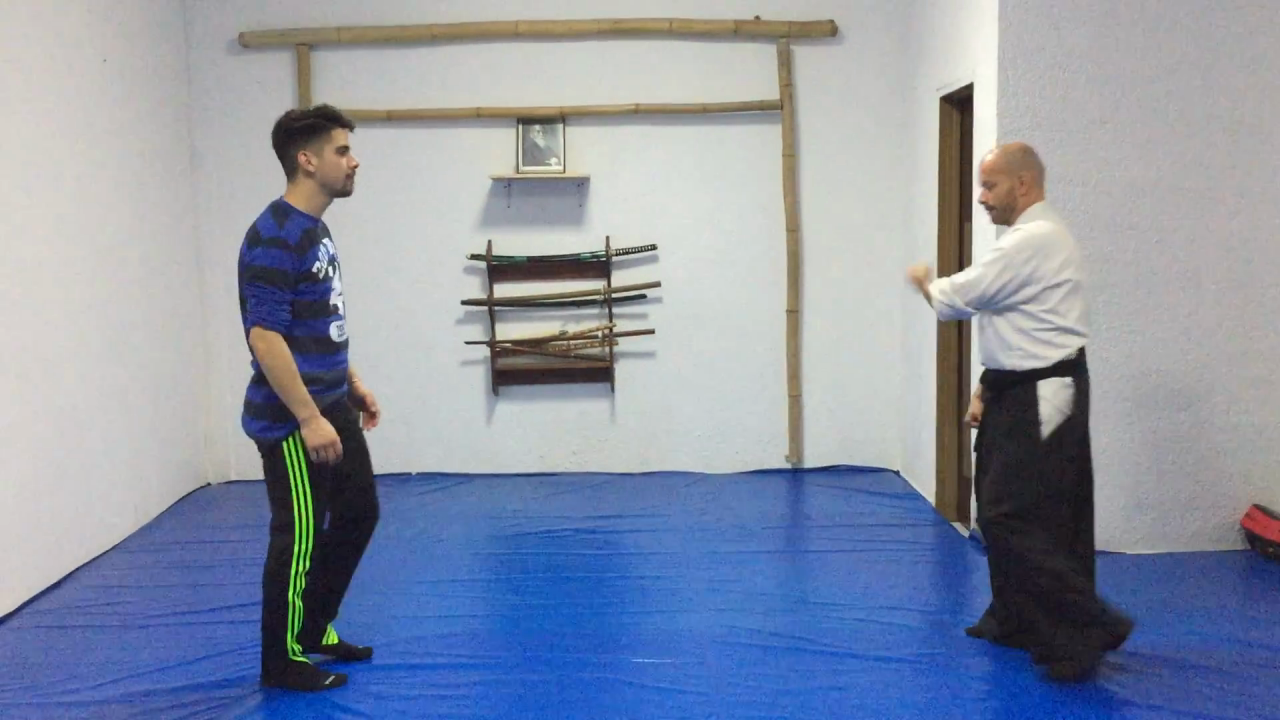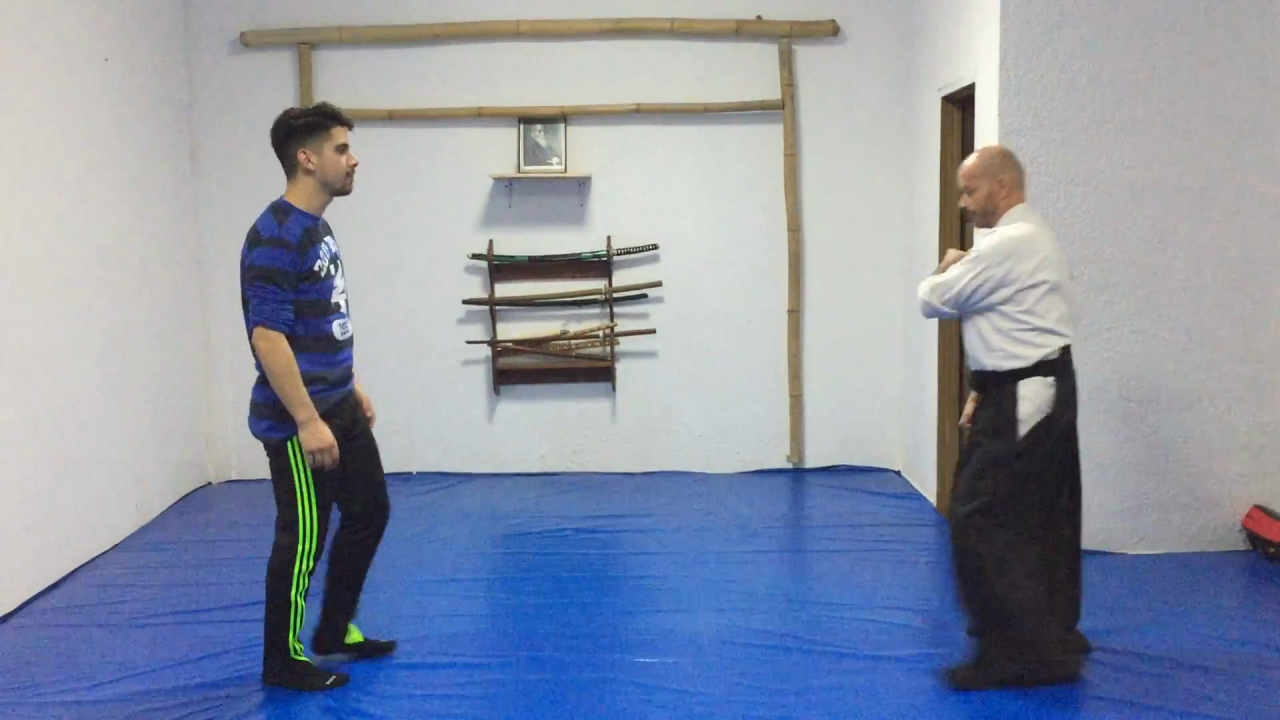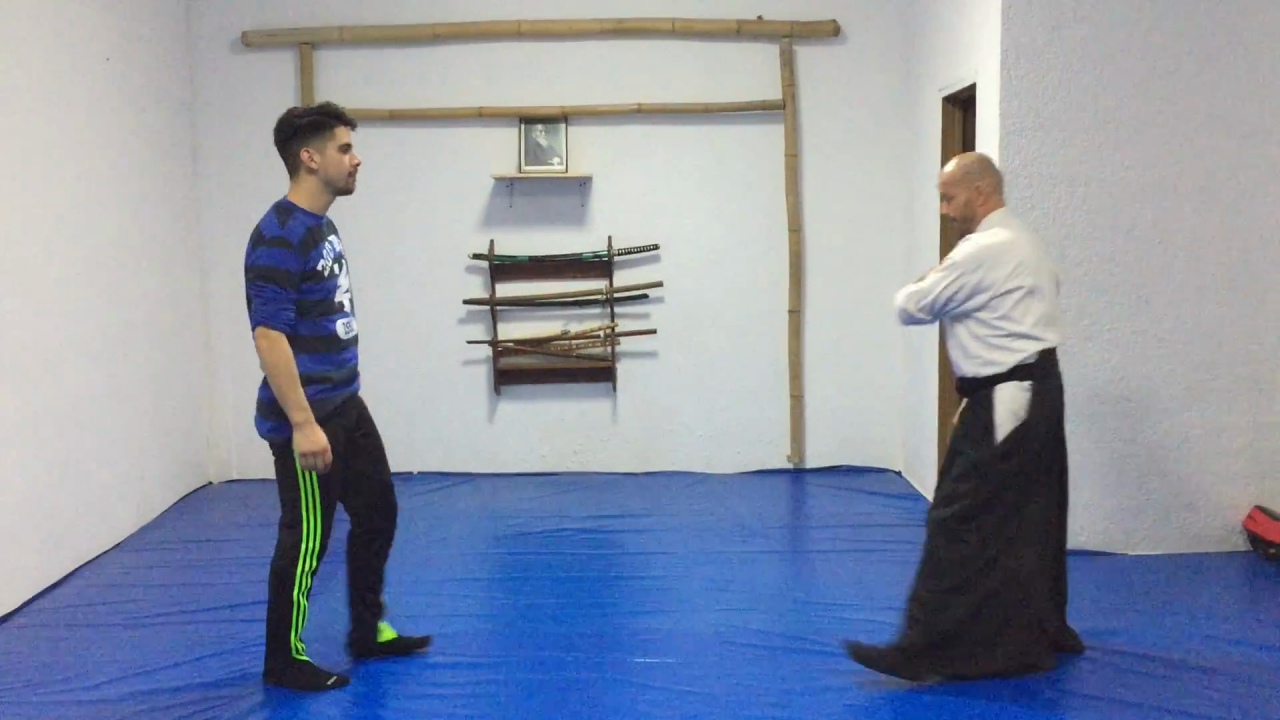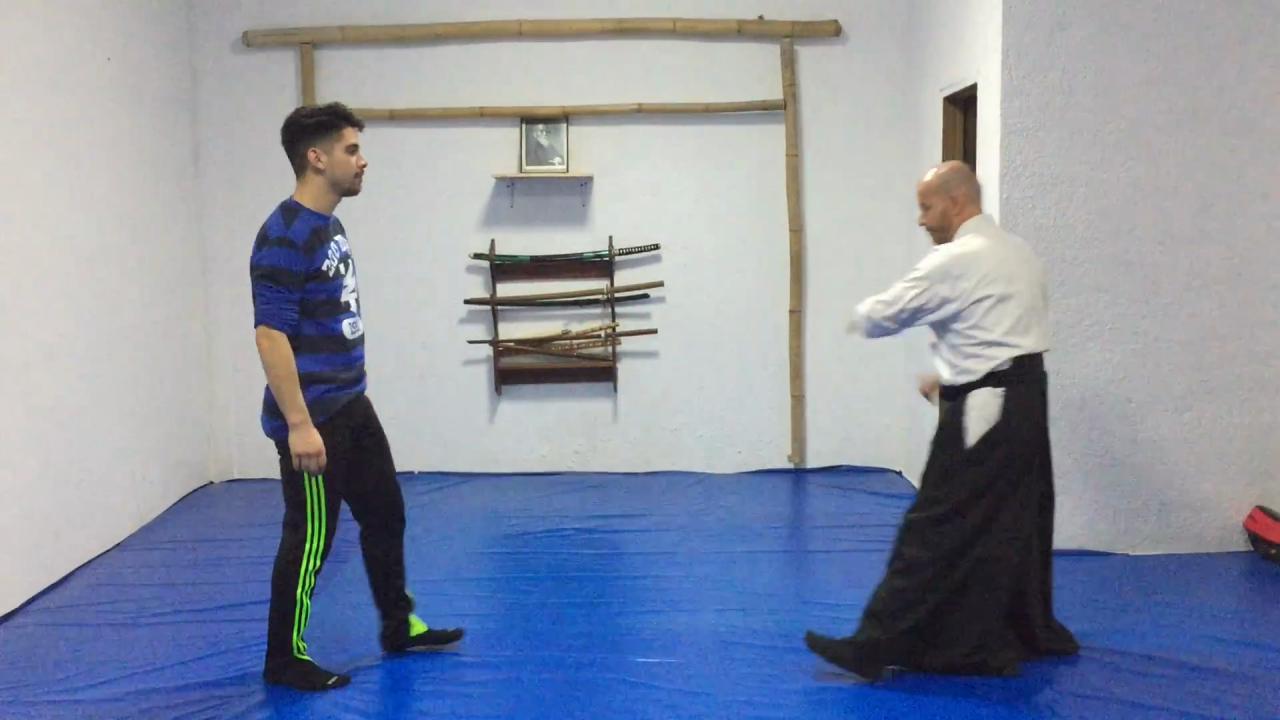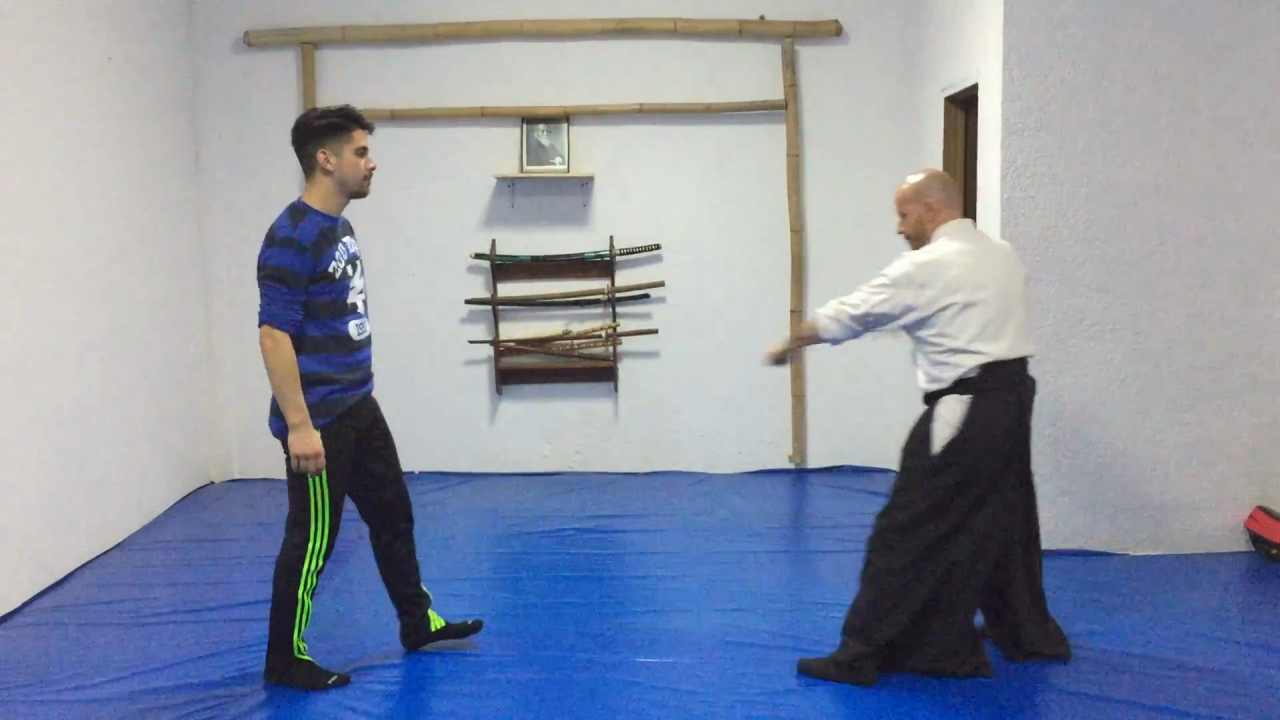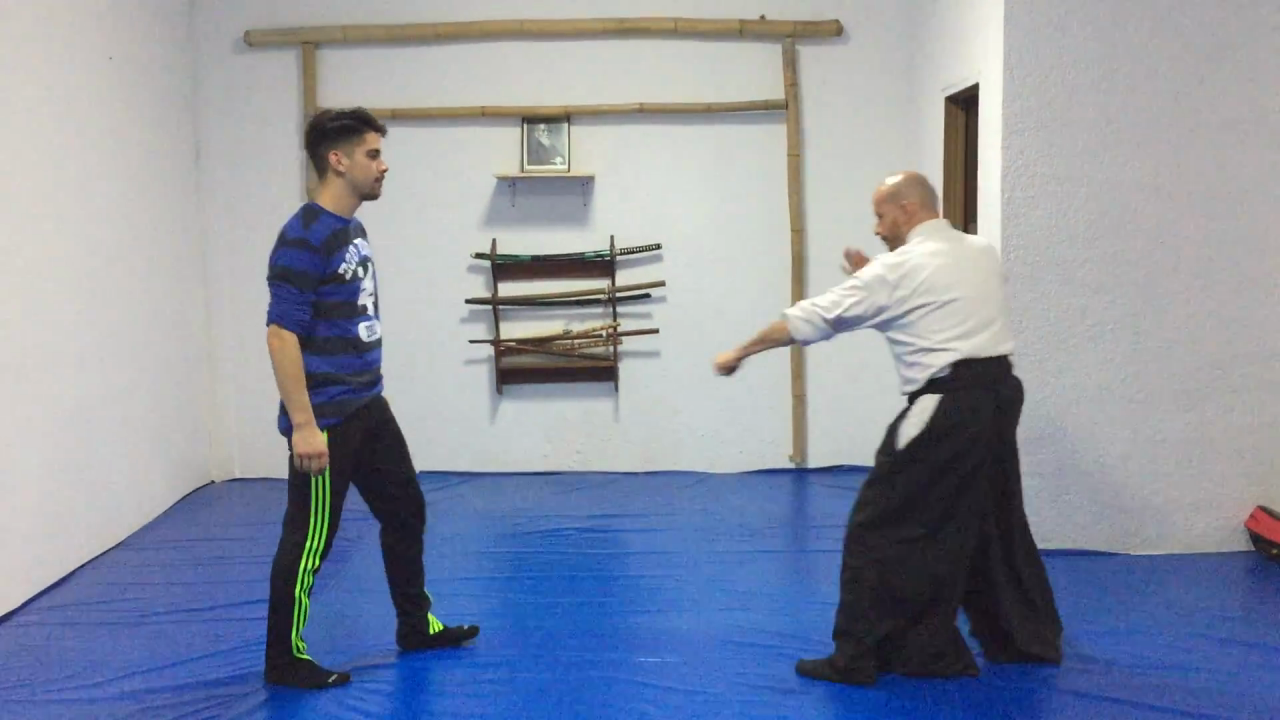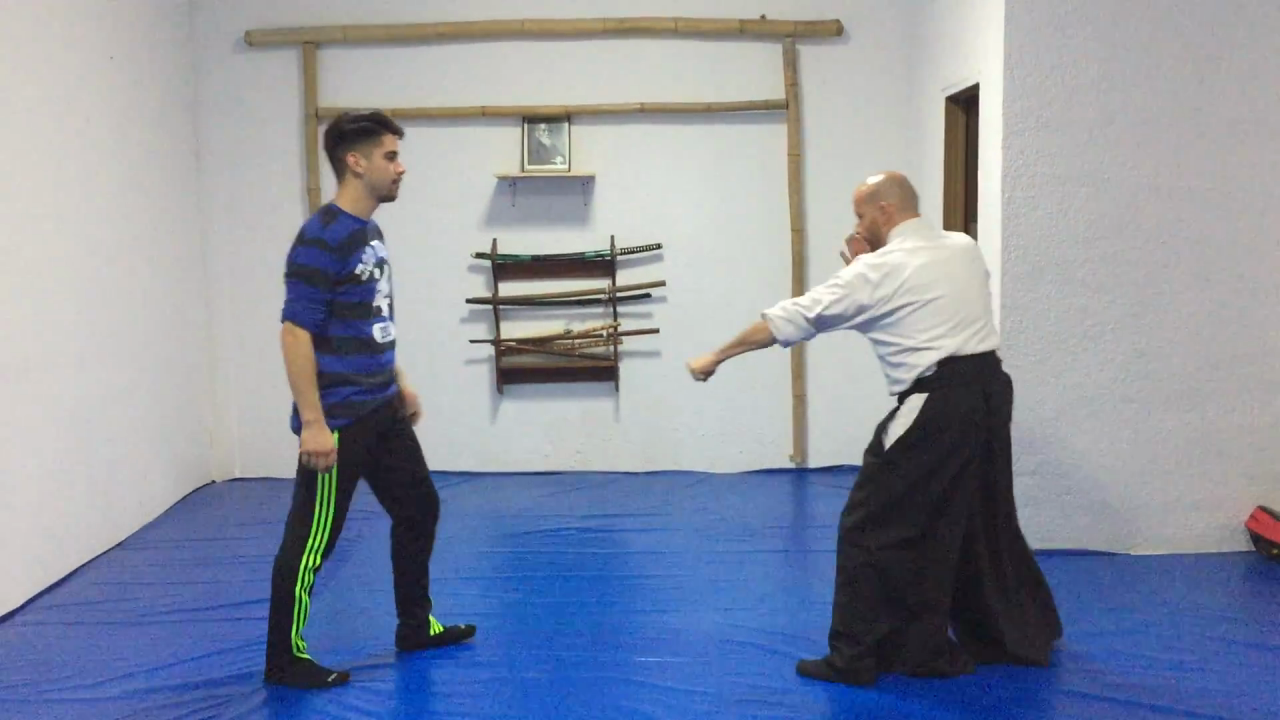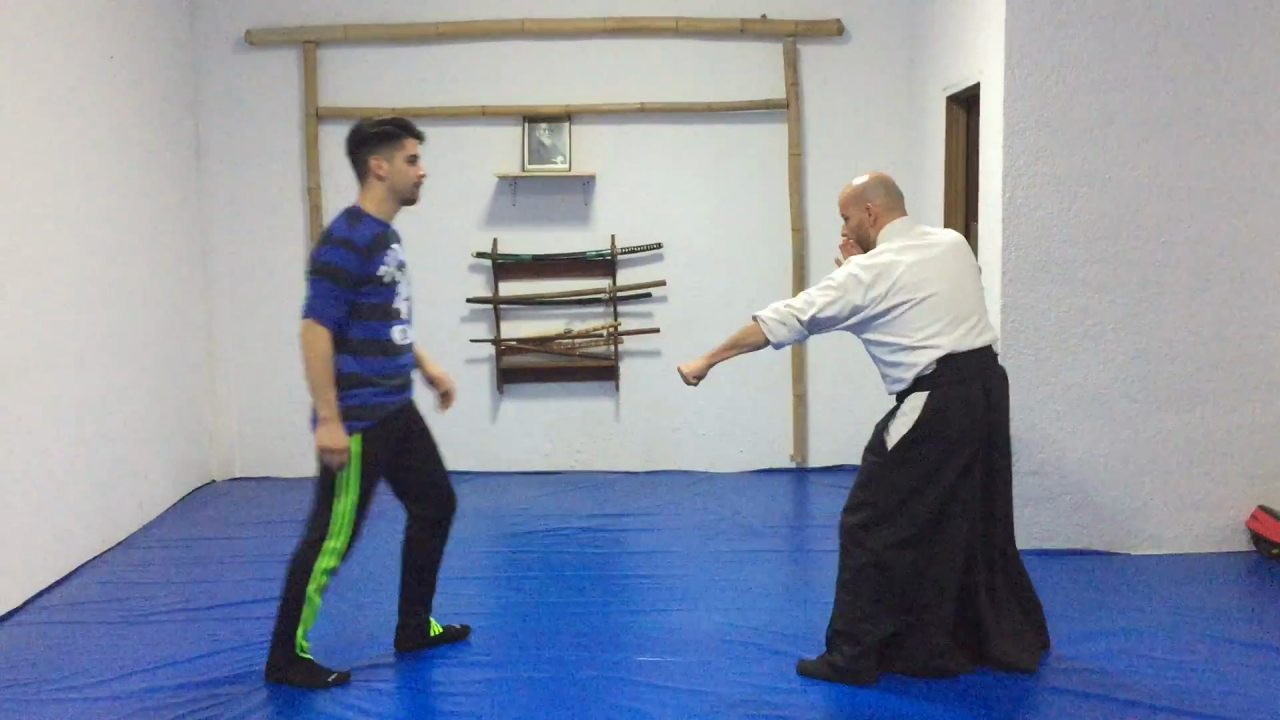
dt=0.1s
person 1, frame 1
left shoulder: (316, 228)
right shoulder: (274, 237)
right elbow: (265, 337)
left wrist: (353, 384)
right wrist: (308, 418)
left hip: (330, 406)
right hip: (290, 420)
left knee: (359, 515)
right knee: (300, 538)
left ankle: (316, 632)
right ankle: (283, 660)
person 1, frame 2
left shoulder: (319, 228)
right shoulder: (276, 236)
right elbow: (268, 337)
left wrist: (353, 386)
right wrist: (307, 420)
left hip: (337, 405)
right hip: (296, 418)
left knee: (369, 512)
right knee: (301, 536)
left ankle: (336, 628)
right ankle: (282, 661)
person 1, frame 3
left shoulder: (323, 227)
right shoulder: (278, 236)
right elbow: (269, 336)
right wrist: (302, 424)
left hip: (344, 405)
right hip: (303, 417)
left knee: (378, 512)
right knee: (306, 537)
left ankle: (369, 630)
right ankle: (284, 660)
person 1, frame 4
left shoulder: (331, 227)
right shoulder: (285, 236)
right elbow: (271, 335)
right wrist: (299, 424)
left hip: (351, 406)
right hip: (313, 418)
left knee: (385, 514)
right knee: (309, 536)
left ankle: (401, 624)
right ankle: (285, 660)
person 1, frame 5
left shoulder: (340, 228)
right shoulder: (292, 237)
right elbow: (274, 336)
right wrist: (298, 426)
left hip: (358, 407)
right hip: (319, 419)
left knee: (392, 514)
right knee: (312, 537)
left ankle: (418, 621)
right ankle: (286, 660)
person 1, frame 6
left shoulder: (353, 230)
right shoulder: (305, 237)
right elbow: (283, 334)
right wrist: (304, 424)
left hip: (367, 409)
right hip: (327, 419)
left knee: (406, 510)
right knee: (310, 536)
left ankle: (417, 624)
right ankle: (286, 658)
person 1, frame 7
left shoulder: (370, 232)
right shoulder: (324, 238)
right elbow: (296, 333)
left wrist: (399, 382)
right wrist: (313, 422)
left hip: (380, 409)
right hip: (338, 418)
left knee: (419, 509)
right knee: (313, 536)
left ankle: (416, 625)
right ankle: (285, 657)
person 1, frame 8
left shoulder: (386, 235)
right shoulder: (347, 239)
right elbow: (318, 330)
left wrist: (427, 366)
right wrist: (328, 419)
left hip: (397, 410)
right hip: (359, 419)
left knee: (435, 507)
right knee: (332, 536)
left ankle: (417, 627)
right ankle: (288, 655)
person 2, frame 1
left shoulder: (1032, 242)
right shoulder: (1033, 239)
left elbow: (957, 298)
left wrist: (926, 282)
right wrist: (985, 391)
left hip: (1041, 400)
right hip: (1021, 394)
left knee: (1010, 515)
right knee: (1008, 511)
left ankle: (1084, 631)
right ankle: (1021, 621)
person 2, frame 2
left shoulder: (1010, 244)
right shoulder: (1028, 240)
left elbow: (936, 300)
left wrist: (948, 269)
right wrist: (979, 395)
left hip: (1026, 400)
right hip: (1019, 393)
left knee: (984, 519)
right knee: (1034, 518)
left ankle: (1021, 651)
right ankle: (1041, 636)
person 2, frame 3
left shoulder: (987, 251)
right shoulder: (1021, 245)
left elbow: (912, 308)
left wrist: (930, 281)
right wrist: (971, 396)
left hip: (1009, 402)
right hip: (1029, 396)
left knee: (960, 522)
right knee: (1022, 521)
left ankle: (925, 649)
right ankle: (1040, 632)
person 2, frame 4
left shoulder: (957, 260)
right shoulder: (1017, 251)
left elbow: (881, 314)
right wrist: (949, 378)
left hip: (993, 407)
right hip: (1024, 398)
left knee: (936, 526)
right knee: (1013, 522)
left ankle: (875, 645)
right ankle: (1033, 632)
person 2, frame 5
left shoulder: (925, 266)
right shoulder: (1003, 254)
left elbow: (842, 318)
left wrist: (789, 343)
left hip: (965, 413)
right hip: (1008, 401)
left knee: (906, 532)
right knee: (997, 524)
left ankle: (861, 656)
right ankle: (1027, 633)
person 2, frame 6
left shoulder: (899, 268)
right shoulder: (984, 252)
left elbow: (815, 317)
left wrist: (740, 352)
left hip: (948, 410)
right hip: (998, 397)
left knee: (881, 527)
right knee: (994, 523)
left ankle: (858, 656)
right ankle: (1026, 635)
person 2, frame 7
left shoulder: (880, 270)
right shoulder: (964, 248)
left elbow: (794, 317)
left wrist: (718, 356)
left hip: (936, 408)
right hip: (988, 395)
left knee: (873, 527)
right knee: (983, 521)
left ankle: (855, 656)
right ankle: (1018, 635)
person 2, frame 8
left shoulder: (871, 271)
right shoulder: (953, 245)
left elbow: (786, 319)
left wrist: (707, 360)
left hip: (936, 406)
right hip: (985, 391)
left knee: (875, 526)
right knee: (978, 520)
left ankle: (853, 655)
right ankle: (1006, 639)
